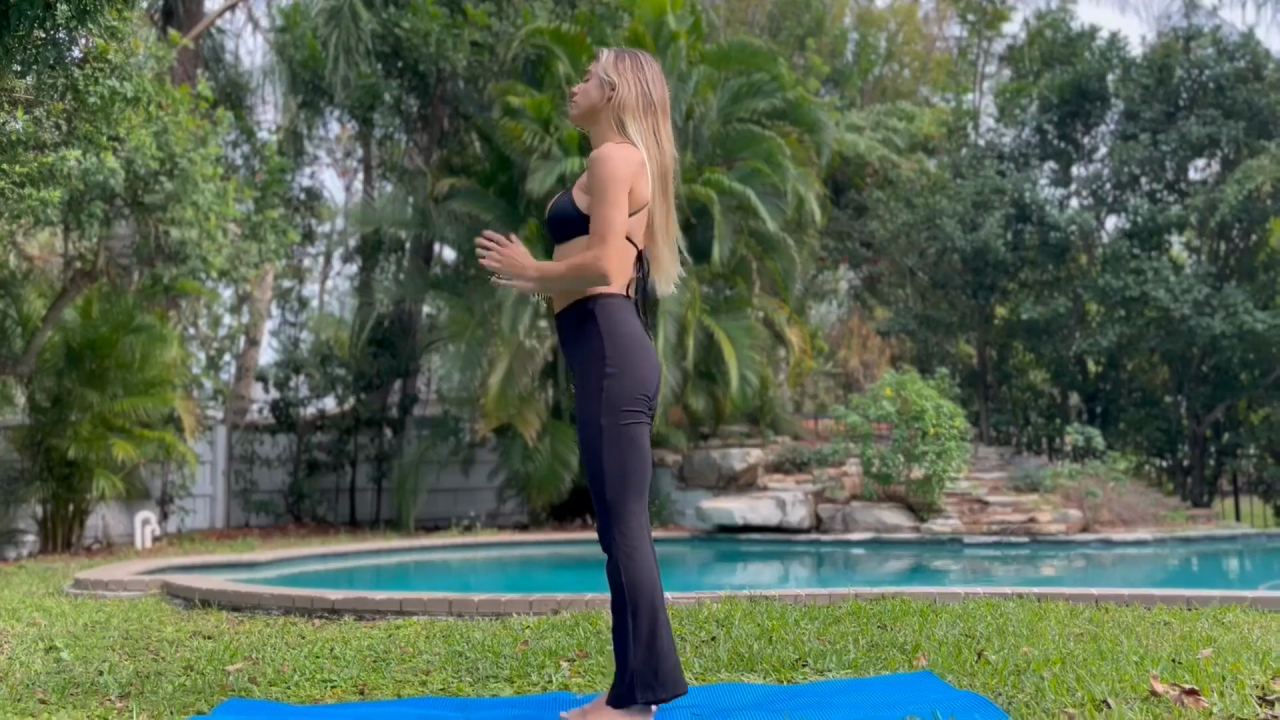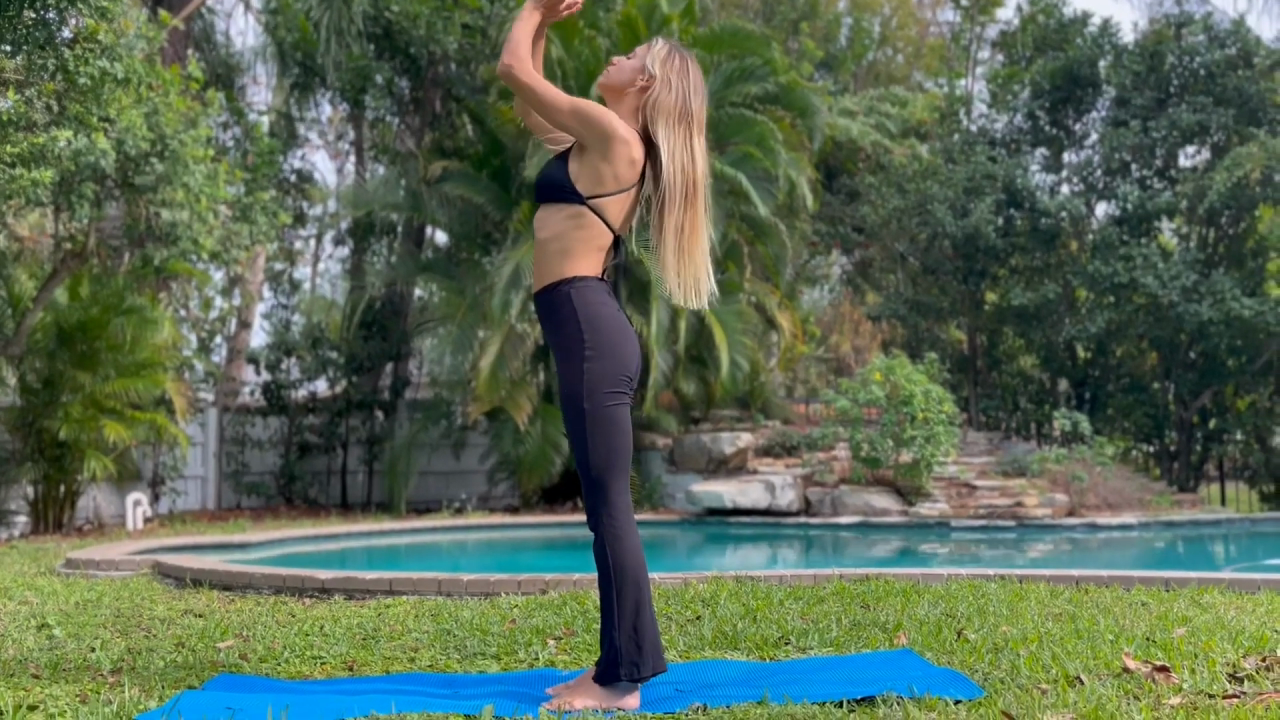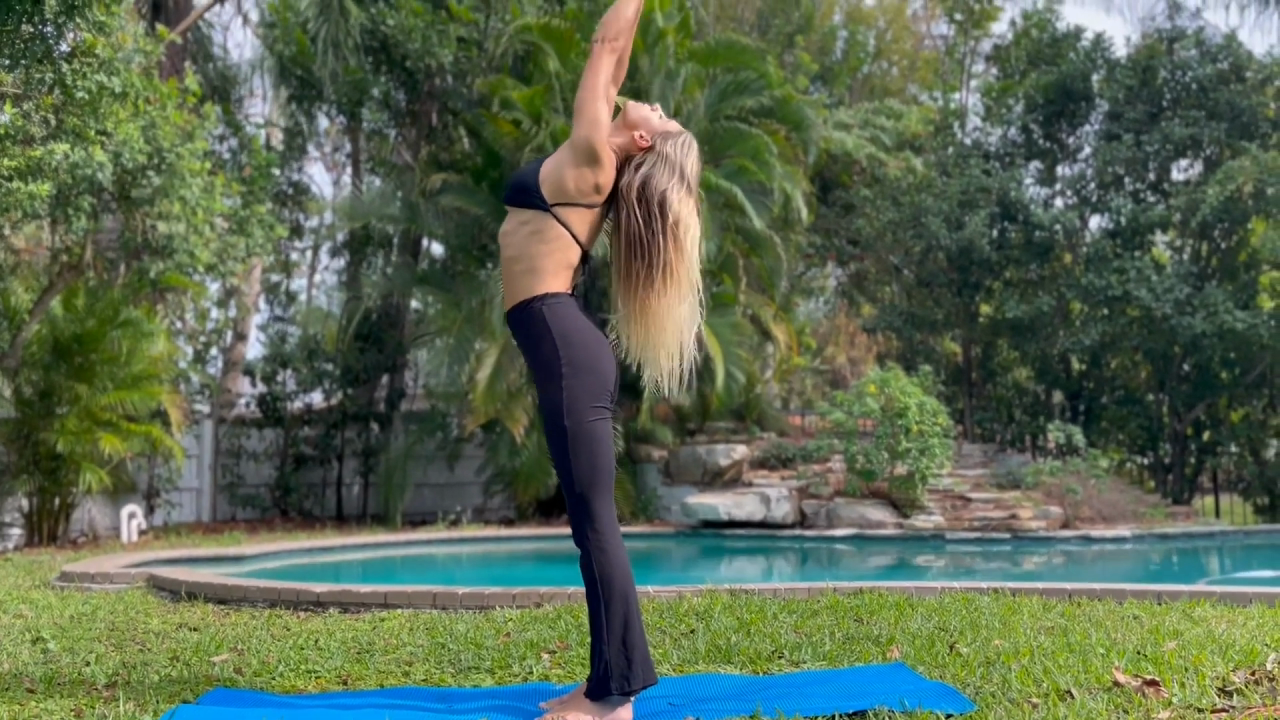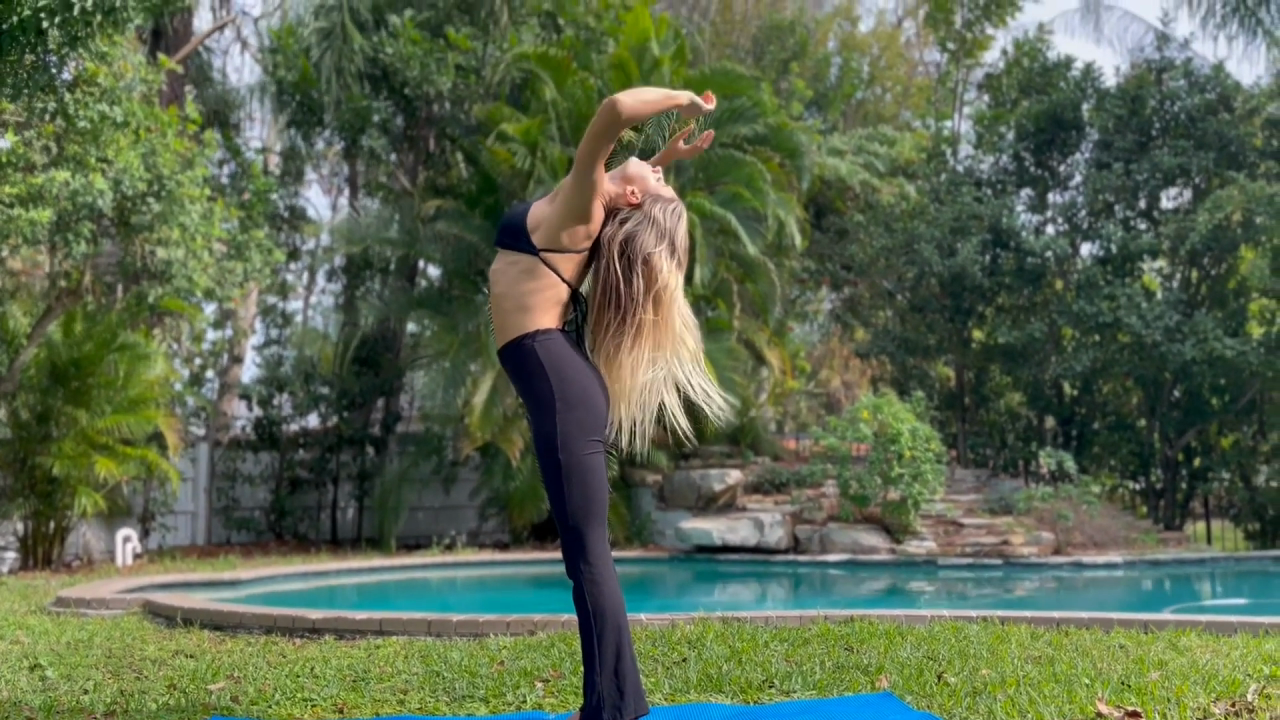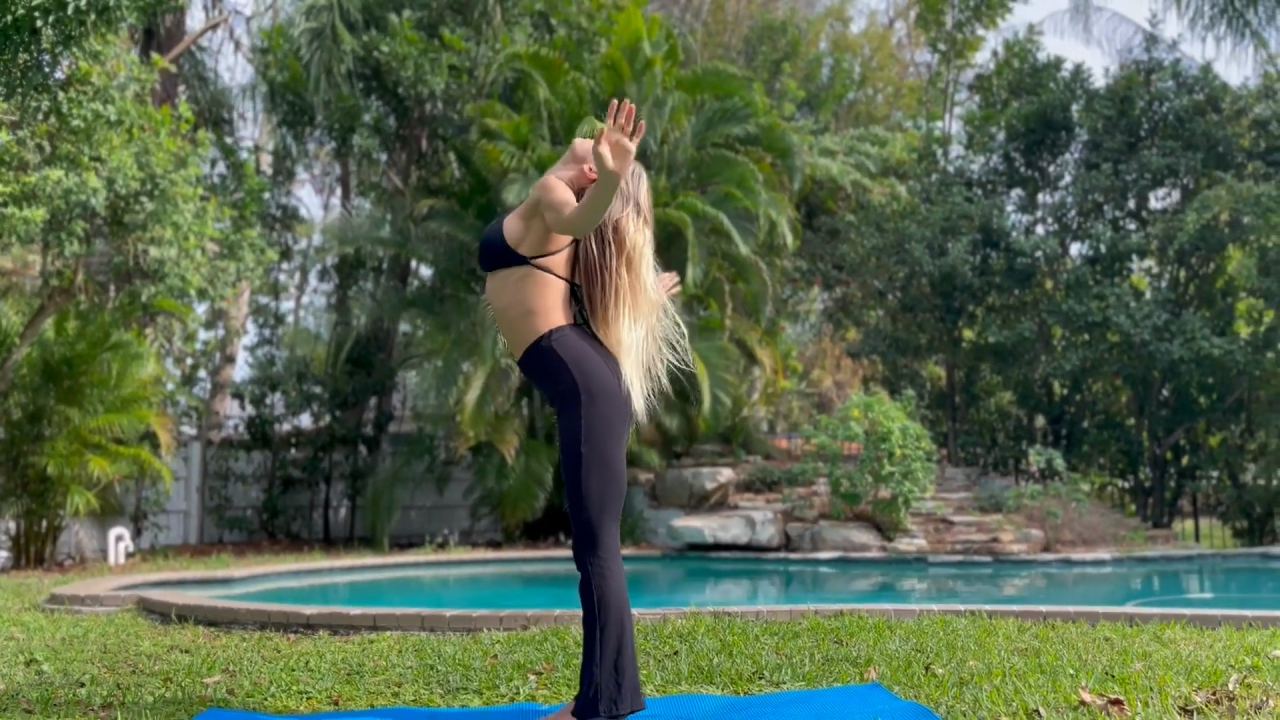
dt=1s
person 1, frame 1
left shoulder: (615, 158)
right shoulder: (615, 166)
left elbow: (596, 265)
left wrist: (530, 273)
right wrist: (533, 268)
left hip: (610, 354)
right hip: (609, 354)
left knee: (624, 529)
right knee: (623, 530)
person 1, frame 2
left shoulder: (612, 134)
right shoulder: (598, 143)
left elbow: (513, 70)
right elbow: (526, 101)
left hip: (588, 332)
right hip: (587, 332)
left knee: (608, 507)
right knee: (605, 507)
left ankle: (621, 679)
right ankle: (619, 666)
person 1, frame 3
left shoulder: (592, 158)
right shoulder: (595, 163)
right elbow: (611, 65)
left hip: (564, 347)
right hip: (567, 349)
left knee: (594, 520)
right knee: (591, 520)
person 1, frame 4
left shoulder: (582, 204)
right shoulder: (584, 210)
left elbow: (613, 110)
left wrist: (680, 99)
right wrist: (671, 155)
left hip: (558, 384)
right hip: (561, 383)
left knee: (586, 551)
right knee: (585, 550)
person 1, frame 5
left shoulder: (551, 192)
right shoulder: (548, 213)
left elbow: (580, 216)
left wrist: (614, 186)
right wrist: (641, 292)
left hip: (586, 387)
right hip: (585, 388)
left knee: (597, 547)
right knee: (594, 546)
